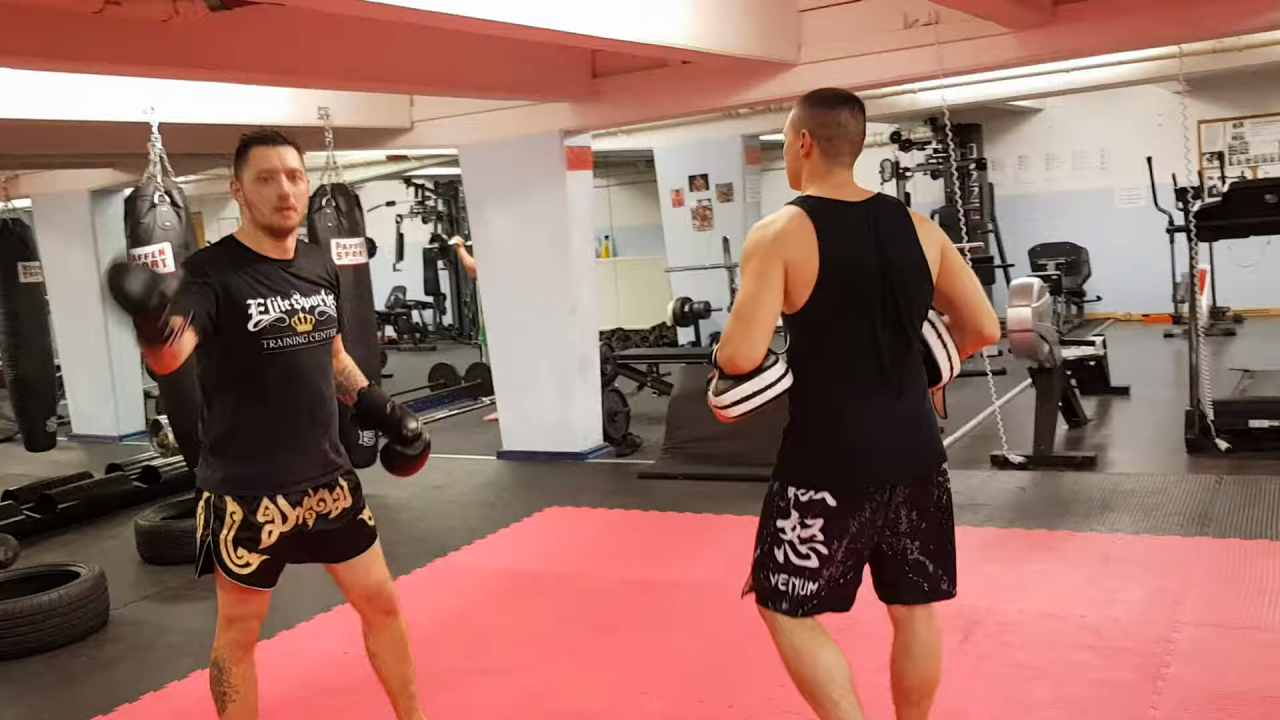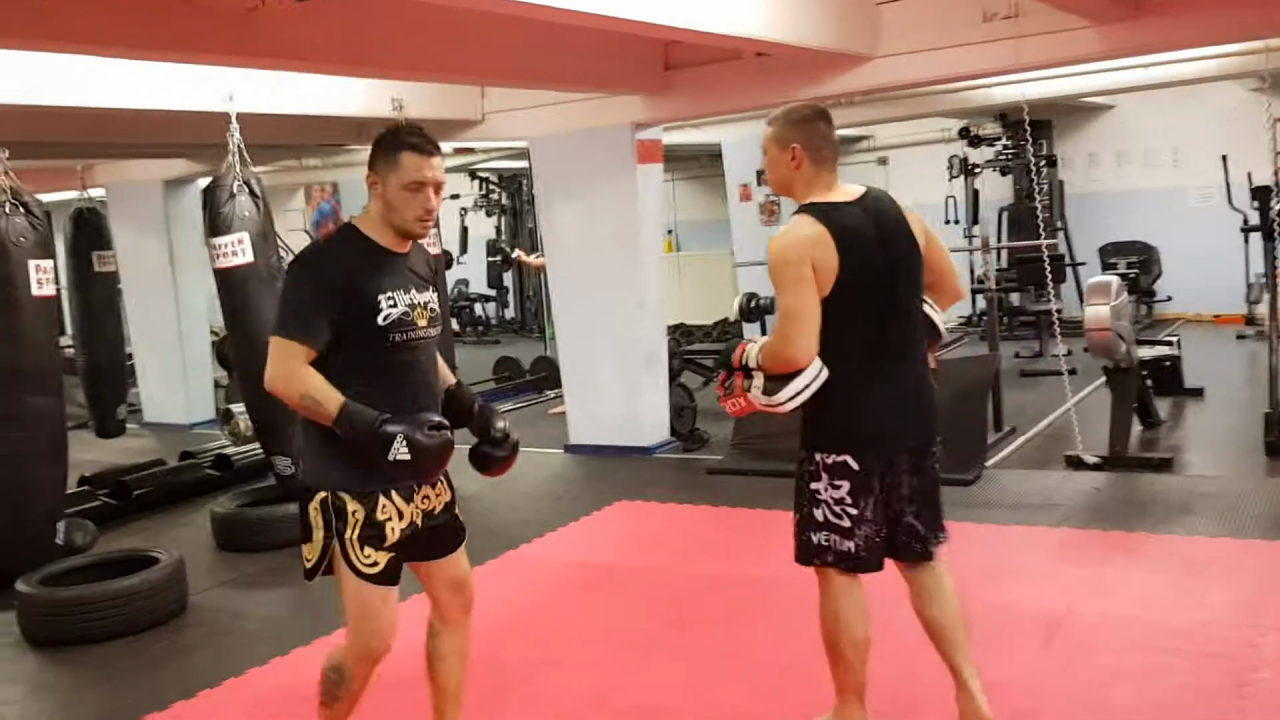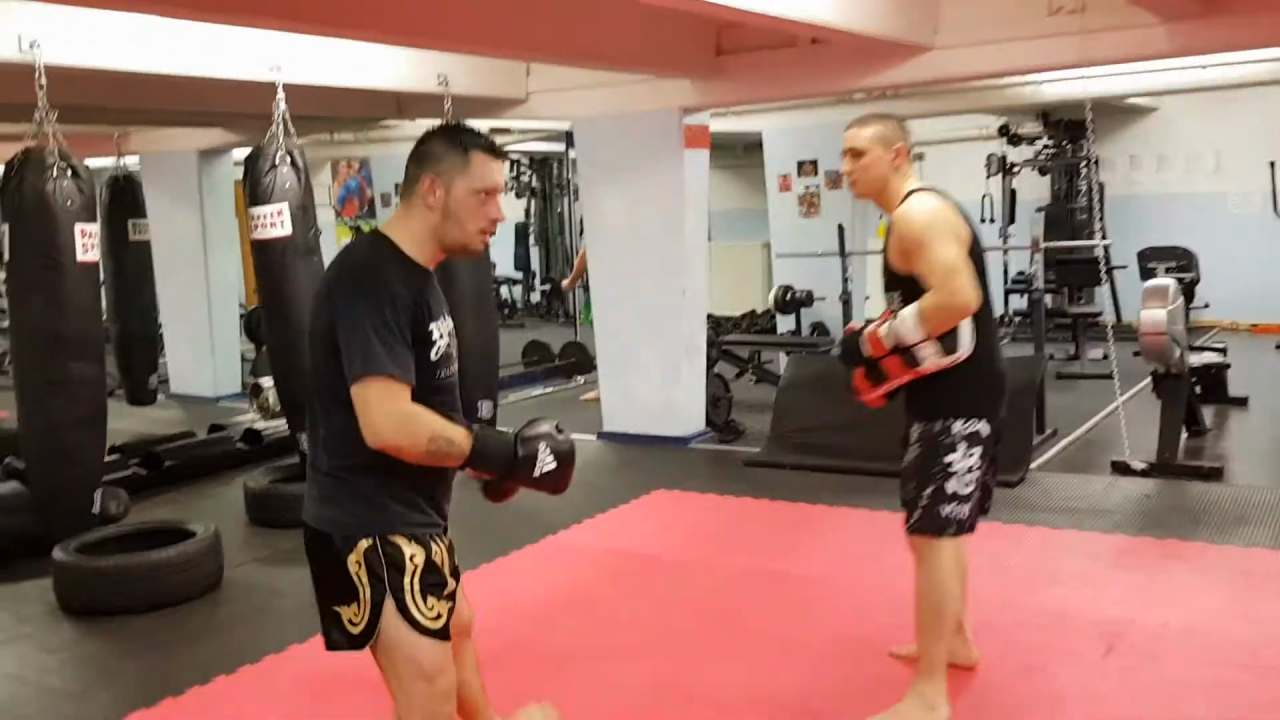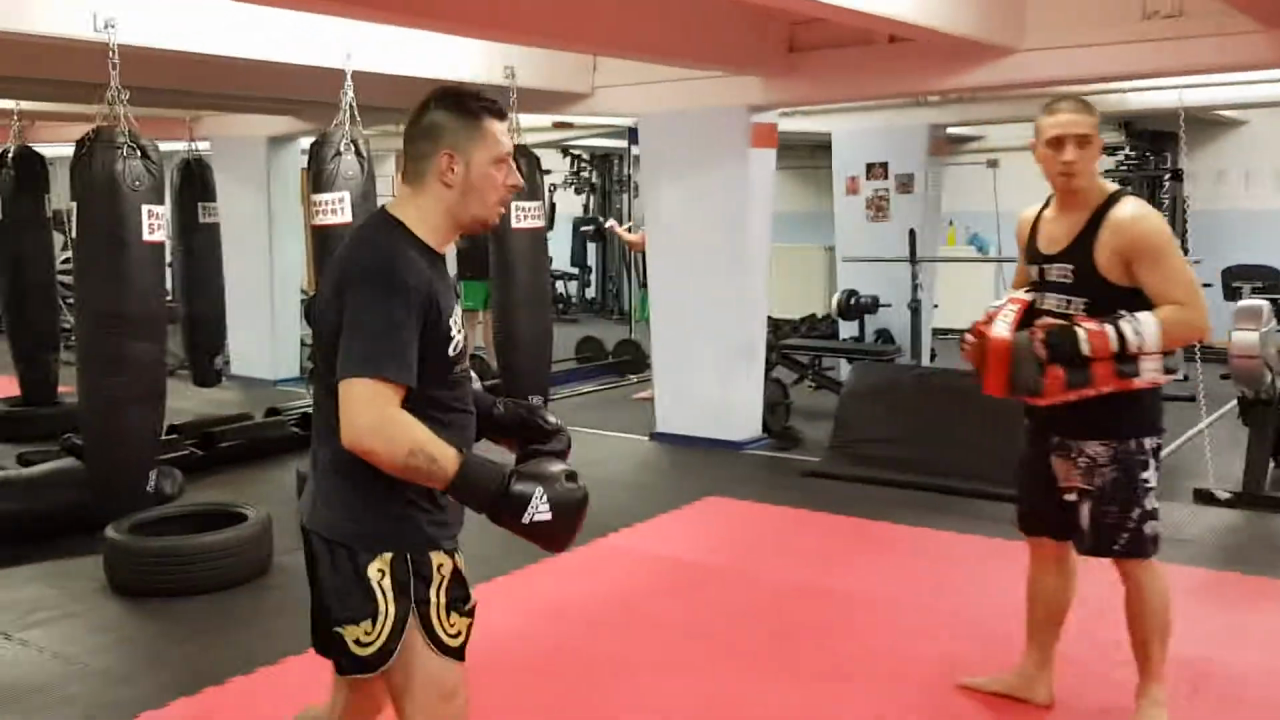
dt=0.5s
person 1, frame 1
left shoulder: (777, 235)
right shoulder: (919, 229)
left elbow: (741, 356)
right elbow: (984, 330)
left wrist: (725, 355)
left hip: (827, 454)
right hip: (913, 443)
left knee: (787, 611)
right knee: (915, 605)
person 1, frame 2
left shoulder: (796, 240)
right shoulder: (898, 213)
left elbow: (794, 352)
right elbow: (950, 290)
left wrist: (745, 357)
left hip: (846, 427)
right hip: (913, 413)
left knee: (838, 574)
right knee: (922, 559)
person 1, frame 3
left shoulder: (920, 214)
right shoulder: (911, 217)
left elbow: (960, 300)
left wrist: (877, 339)
right wrist: (879, 342)
left hip: (957, 395)
right hip: (940, 392)
left knee: (931, 532)
right knee: (934, 528)
right ankle: (954, 640)
person 1, frame 4
left shoulder: (1132, 221)
right shoulder: (1033, 221)
left elbow: (1192, 318)
left wrist: (1096, 341)
left hip: (1116, 419)
right hip: (1053, 412)
left knee: (1131, 557)
right knee: (1046, 543)
person 2, frame 1
left shoulder: (319, 266)
right shoulder: (213, 273)
right elbow: (169, 355)
left wrist: (385, 411)
right wrist: (154, 322)
left hip: (325, 473)
right hip: (245, 489)
left knee: (381, 602)
right knee: (236, 631)
person 2, frame 2
left shoulder: (421, 261)
right shoulder: (330, 265)
right elbow: (282, 373)
left wrist: (472, 408)
right wrist: (375, 431)
left hip: (421, 475)
right hip: (355, 484)
left knee: (457, 599)
right knee: (371, 638)
person 2, frame 3
left shoulder: (414, 273)
right shoulder: (372, 280)
right elbow: (387, 422)
left wrist: (486, 450)
right wrist: (506, 455)
left hip: (406, 515)
right hip: (373, 527)
left knee: (454, 630)
person 2, frame 4
left shoulder: (413, 255)
right shoulder: (388, 270)
right elbow: (368, 426)
left wrist: (493, 414)
right wrist: (500, 489)
left hip: (392, 529)
right hip: (382, 541)
